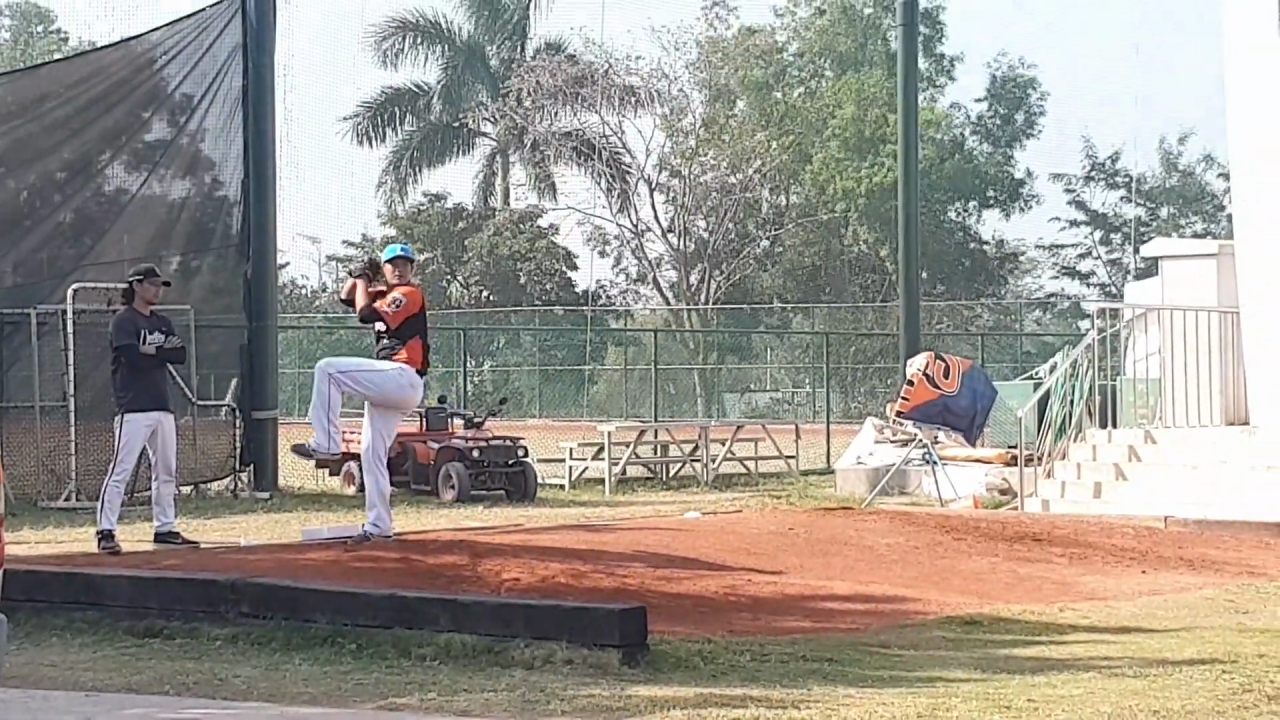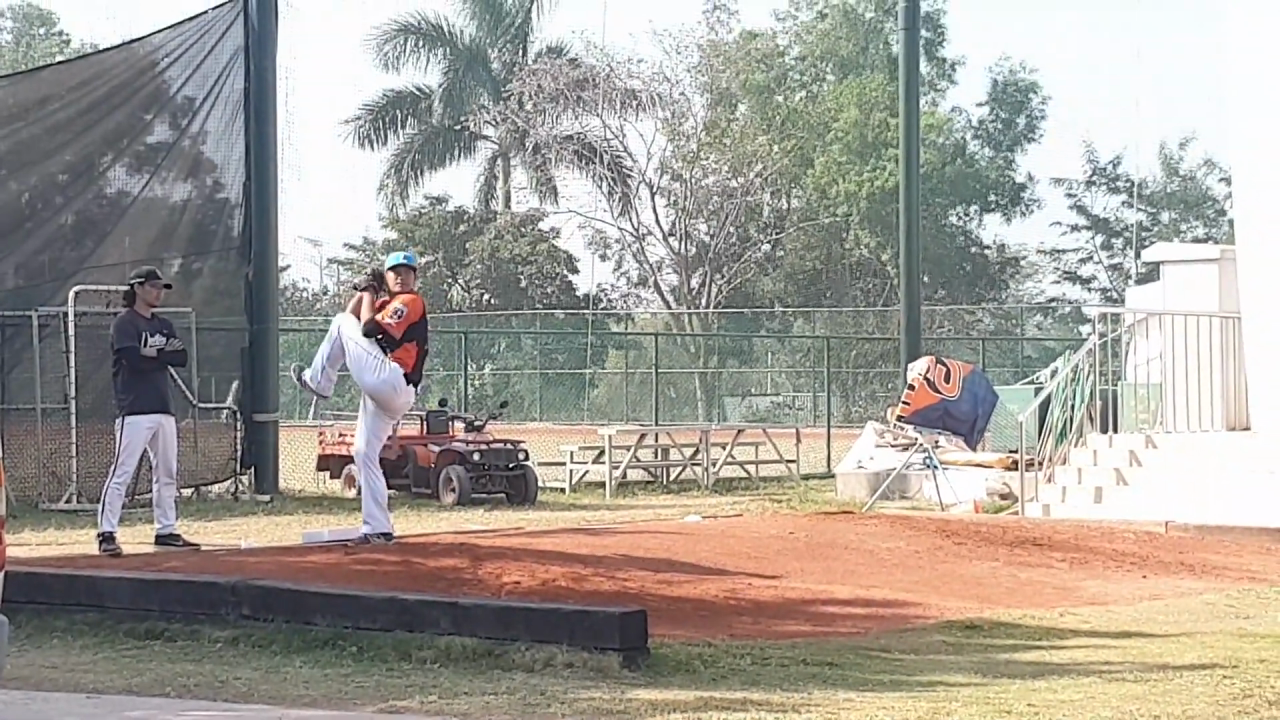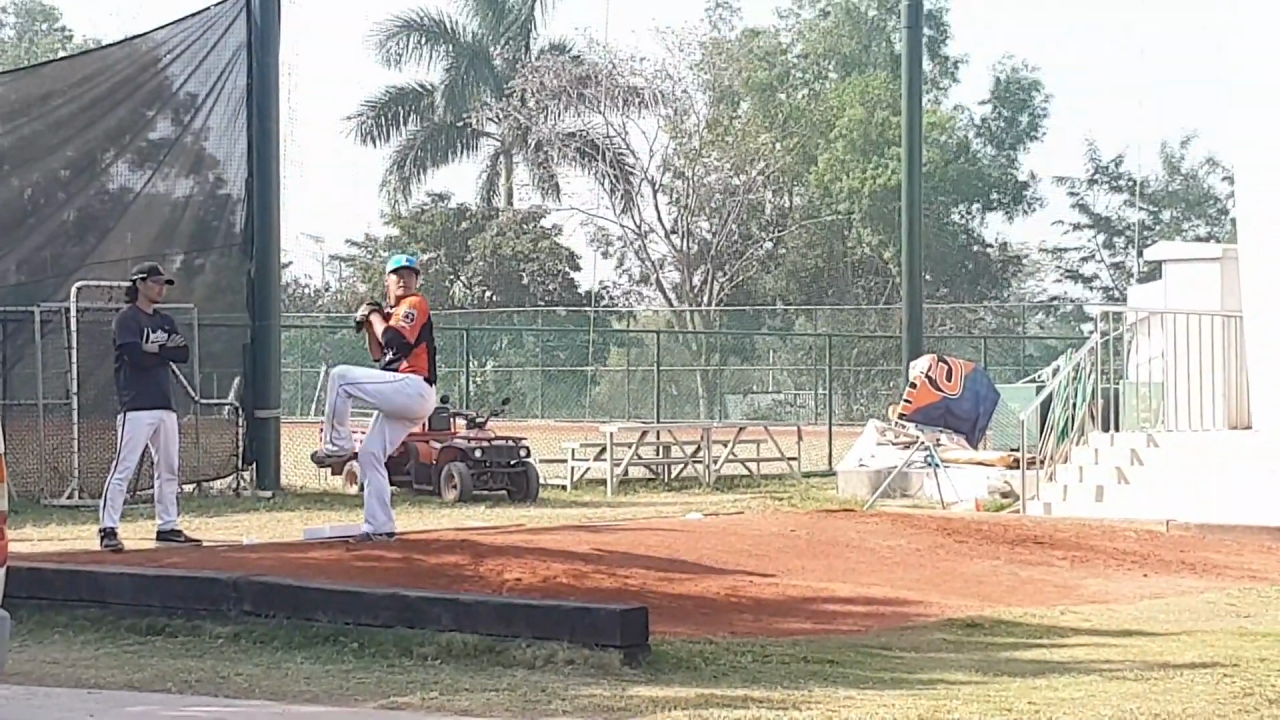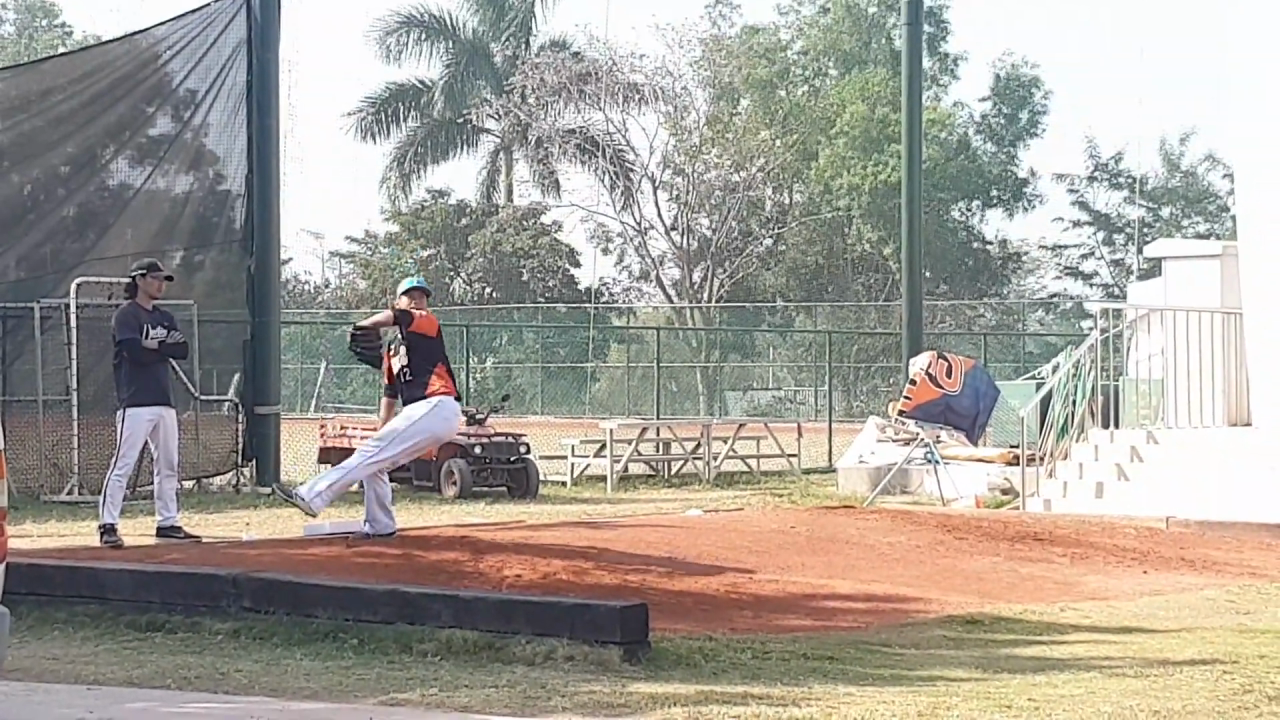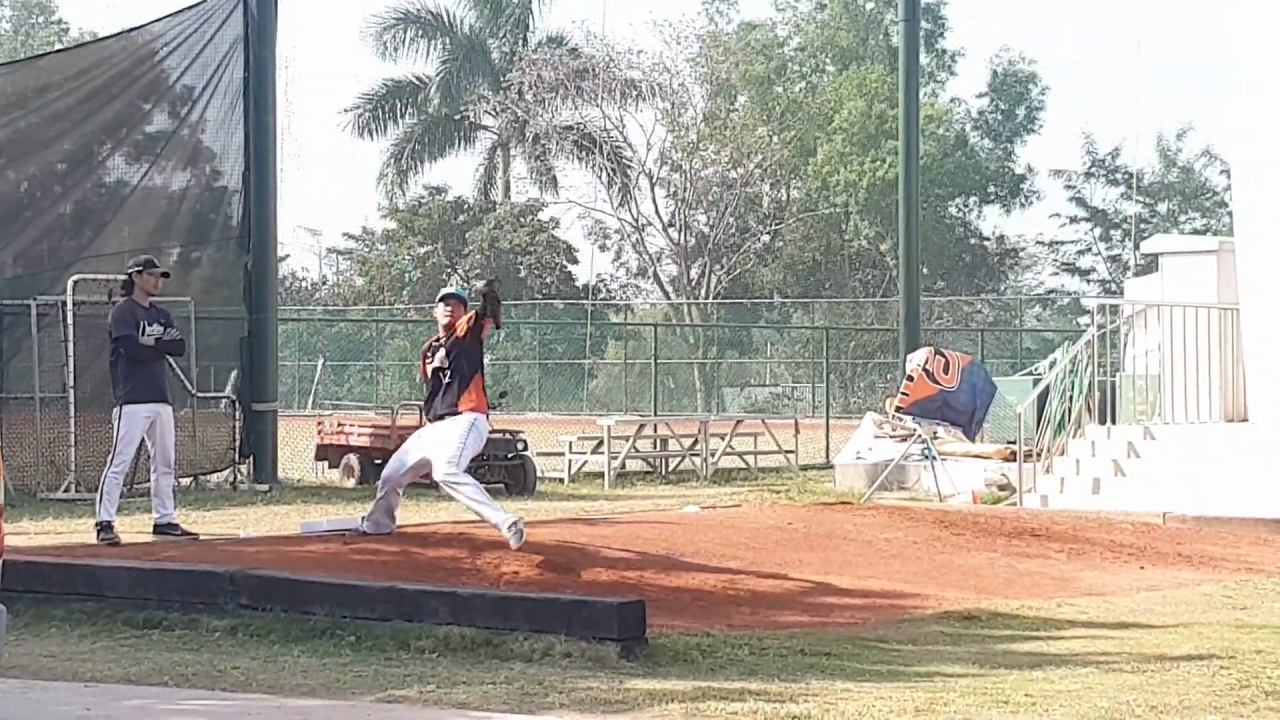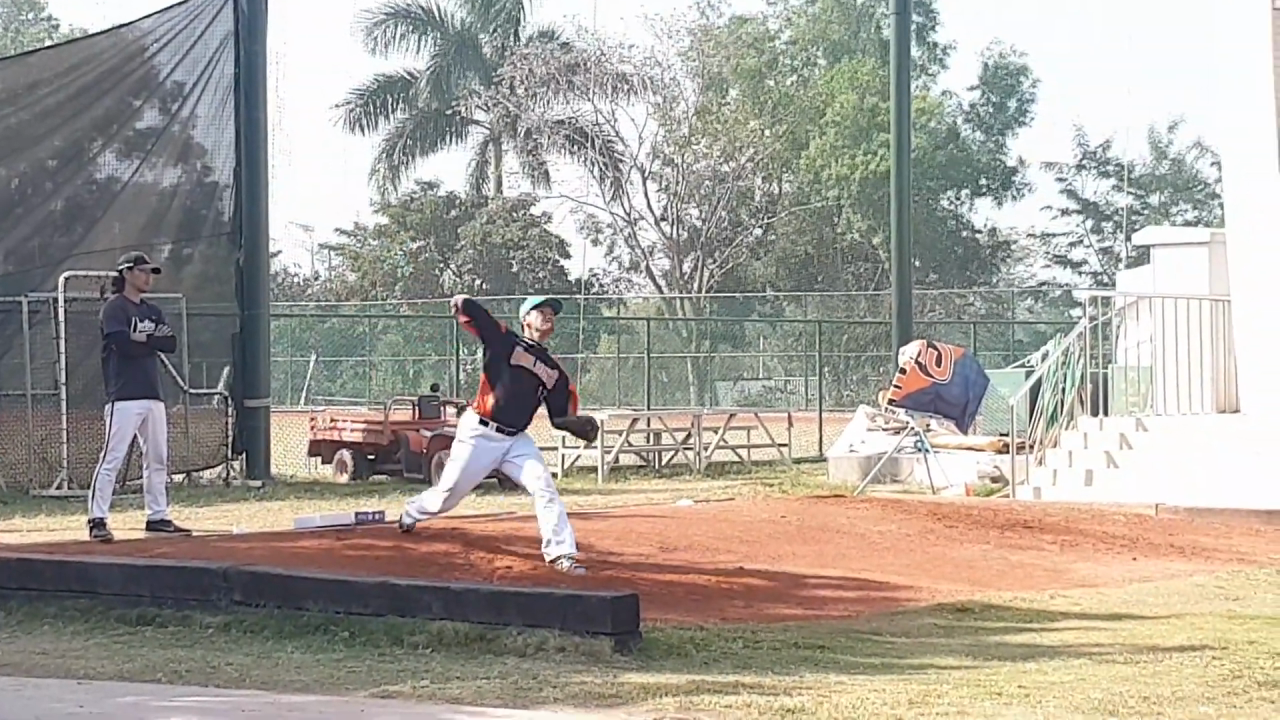
dt=0.2s
person 1, frame 1
left shoulder: (163, 323)
right shoulder: (123, 320)
left elbow: (181, 355)
right elbow: (133, 358)
left wrist: (153, 351)
right wrist: (163, 353)
left hip: (162, 406)
right hip: (134, 408)
left knee: (166, 471)
right knee: (121, 470)
left ankle: (165, 529)
right ankle: (106, 531)
person 1, frame 2
left shoulder: (164, 325)
right shoulder: (124, 323)
left elbow: (182, 358)
right elbow: (134, 361)
left wrist: (154, 353)
right wrist: (165, 356)
left hip: (163, 409)
right hip: (135, 411)
left knee: (167, 473)
right knee: (122, 473)
left ankle: (166, 531)
right ankle: (107, 534)
person 1, frame 3
left shoulder: (166, 321)
right shoulder: (126, 318)
left elbow: (184, 354)
right elbow: (136, 357)
left wrist: (156, 349)
right wrist: (167, 351)
left hip: (165, 405)
right hip: (136, 406)
left knee: (169, 469)
right knee: (123, 468)
left ankle: (168, 527)
right ankle: (108, 529)
person 1, frame 4
left shoulder: (166, 318)
right shoulder: (126, 315)
left elbow: (183, 351)
right elbow: (135, 353)
left wrist: (155, 345)
right wrist: (166, 348)
left hip: (164, 402)
right hip: (136, 403)
left knee: (168, 466)
right knee: (123, 465)
left ankle: (167, 523)
right ankle: (108, 526)
person 1, frame 5
left shoulder: (162, 315)
right shoulder: (122, 311)
left elbow: (180, 347)
right elbow: (132, 349)
left wrist: (152, 342)
right wrist: (163, 344)
left hip: (161, 398)
right hip: (132, 400)
left knee: (165, 463)
right knee: (120, 462)
left ankle: (164, 521)
right ankle: (105, 523)
person 1, frame 6
left shoulder: (153, 311)
right shoulder: (114, 308)
left elbow: (171, 344)
right elbow: (124, 345)
left wrist: (143, 338)
right wrist: (154, 341)
left hip: (153, 395)
right hip: (124, 396)
left knee: (157, 459)
right knee: (112, 459)
left ankle: (157, 517)
right ankle: (97, 520)
person 2, frame 1
left shoulder: (410, 294)
right shoulder: (386, 295)
left elbow: (365, 314)
right elbow: (347, 298)
left wrist: (365, 283)
right wrist: (357, 279)
left hip: (401, 377)
right hip: (389, 387)
left knee: (327, 369)
right knee: (372, 453)
left ankle: (325, 445)
right ankle: (379, 526)
person 2, frame 2
left shoulder: (410, 302)
right shoulder: (386, 303)
left elbow: (370, 330)
right elbow: (351, 328)
left wrist: (366, 296)
right wrist: (364, 295)
left hip: (388, 381)
right hip: (391, 393)
left knee: (341, 324)
right knee: (365, 456)
left ankle: (319, 381)
right ankle: (377, 529)
person 2, frame 3
left shoulder: (413, 306)
right shoulder: (390, 315)
left elbow: (390, 337)
right elbow: (378, 356)
left wrist: (373, 316)
right wrist: (369, 319)
left hip: (410, 389)
right hip: (408, 397)
left knee: (339, 376)
right knee: (370, 455)
left ankle: (336, 447)
right ankle: (379, 528)
person 2, frame 4
left shoulder: (426, 321)
right shoulder: (394, 347)
left elbow: (399, 316)
right elbow: (391, 390)
left wrist: (365, 324)
right wrist: (381, 428)
left hip: (439, 410)
right hip: (421, 413)
left knee: (374, 452)
right knee: (374, 466)
left ankle: (311, 497)
right ankle: (380, 525)
person 2, frame 5
left shoulder: (468, 331)
right shoulder: (428, 351)
left elbow: (489, 316)
left wrist: (489, 298)
left hip: (466, 423)
right hip: (434, 429)
left knee: (446, 473)
right knee: (392, 474)
left ankle: (508, 524)
right ankle: (378, 524)
person 2, frame 6
left shoulder: (555, 372)
right shoulder: (506, 339)
left elbow: (561, 419)
right elbow: (471, 312)
left wrist: (584, 425)
right wrist: (463, 304)
left hip: (516, 440)
right hip: (480, 434)
left knee: (544, 488)
right knee: (447, 494)
left ankle: (561, 553)
right ankle: (413, 512)
